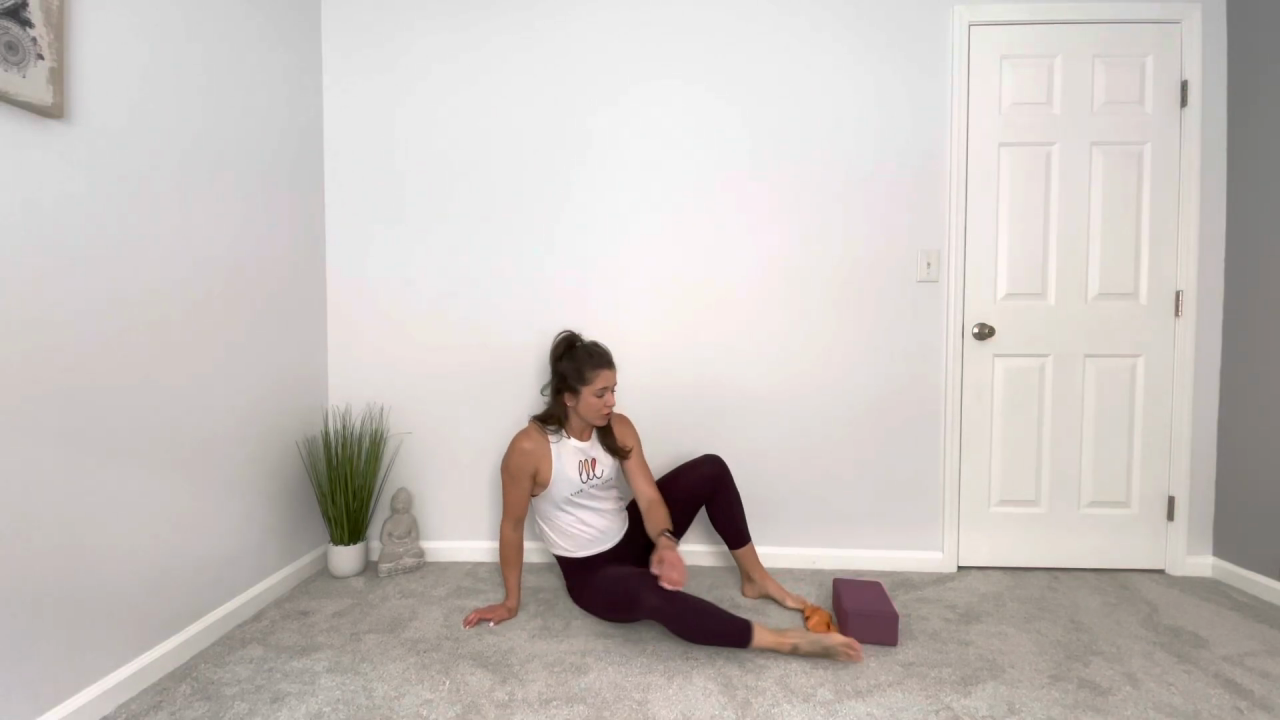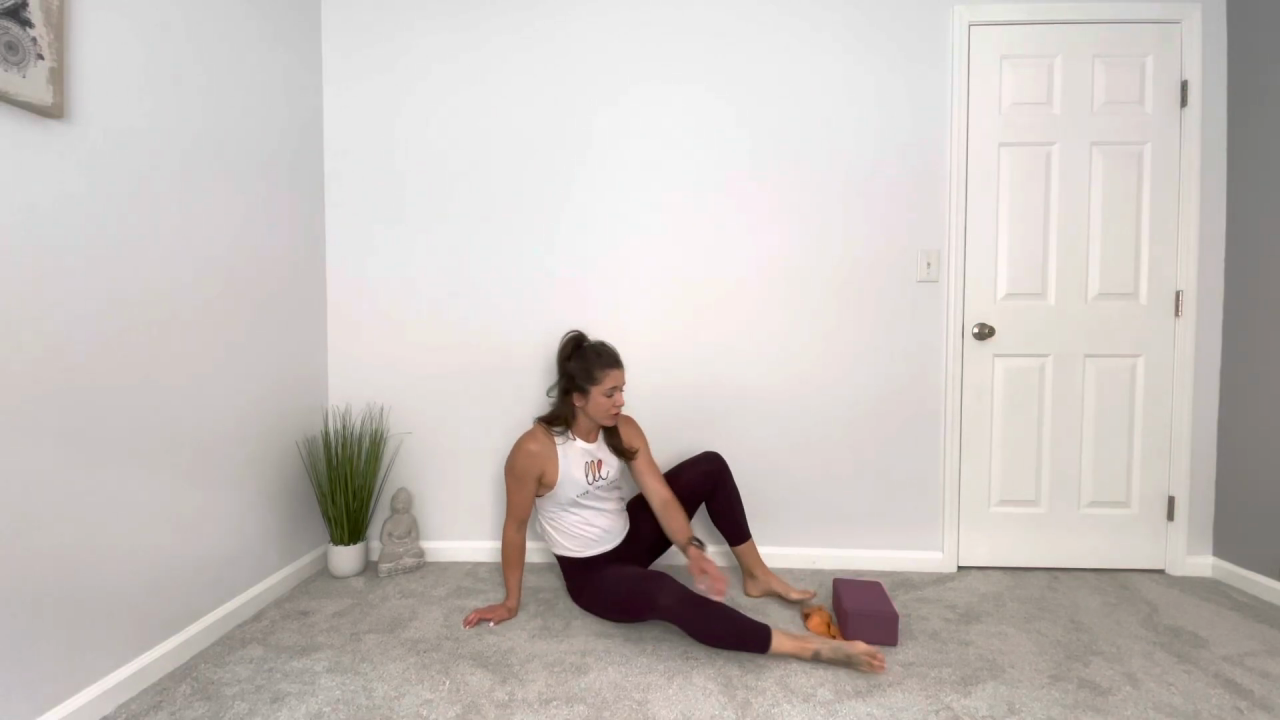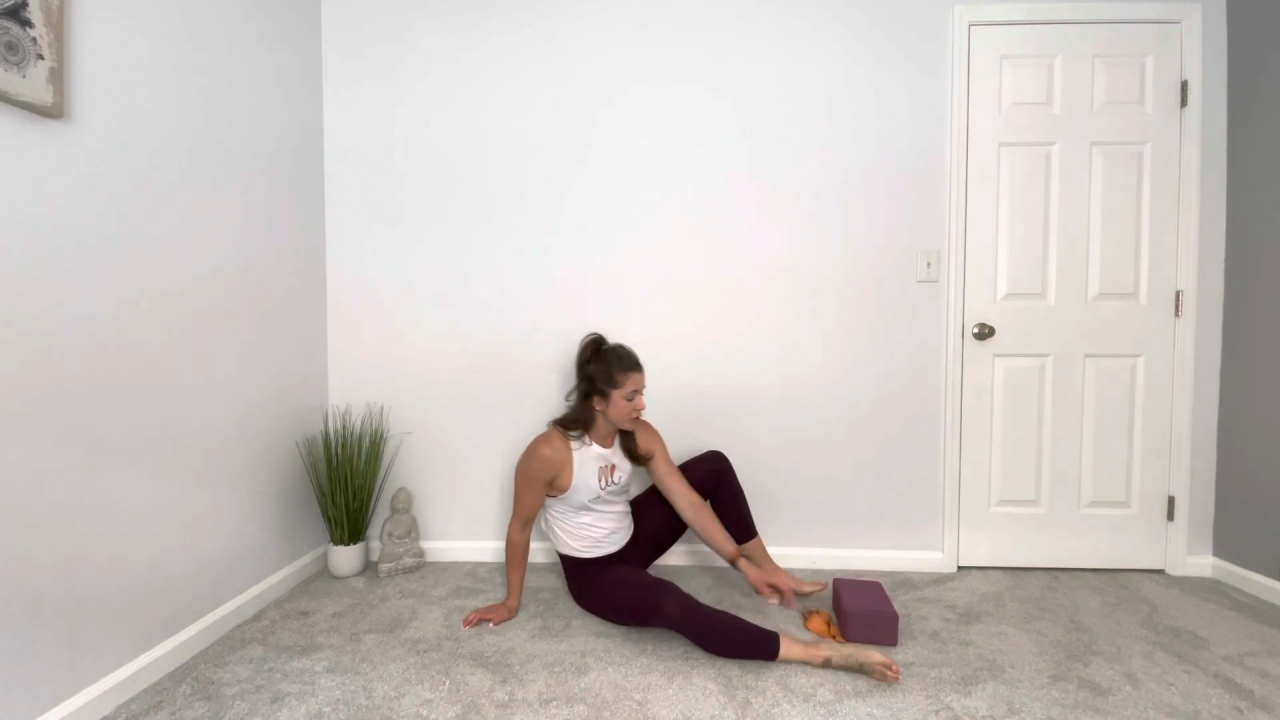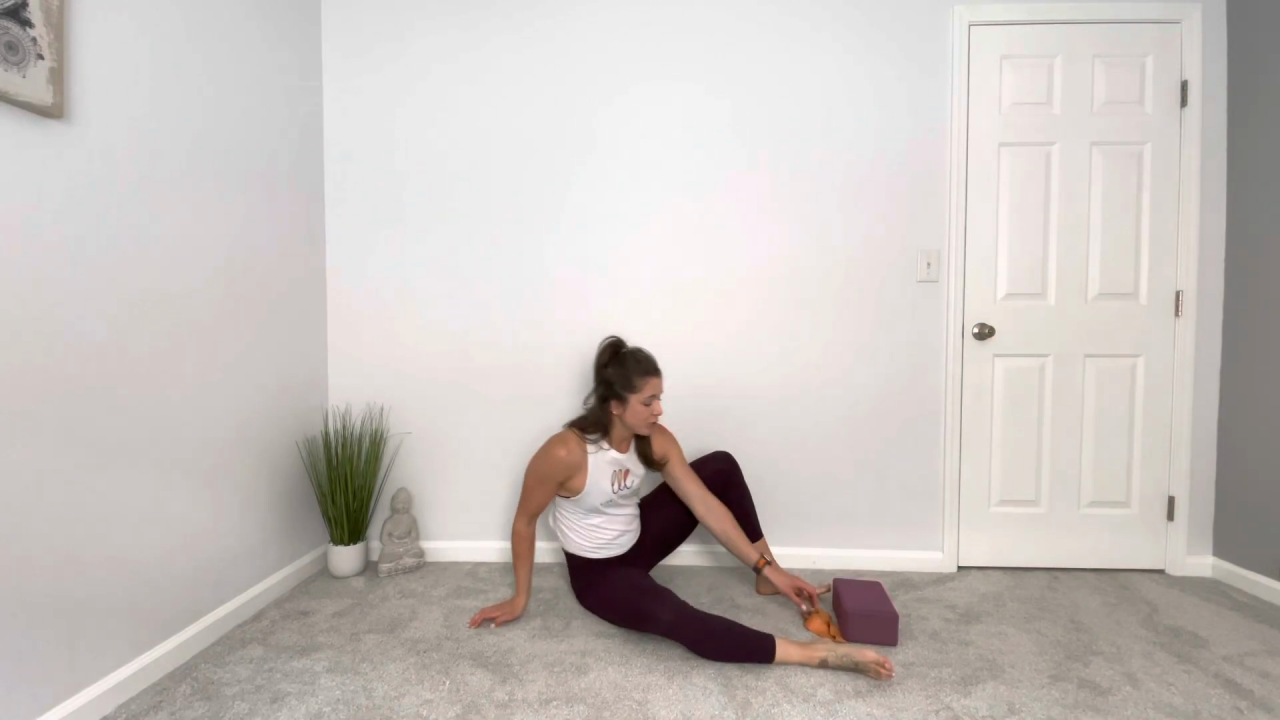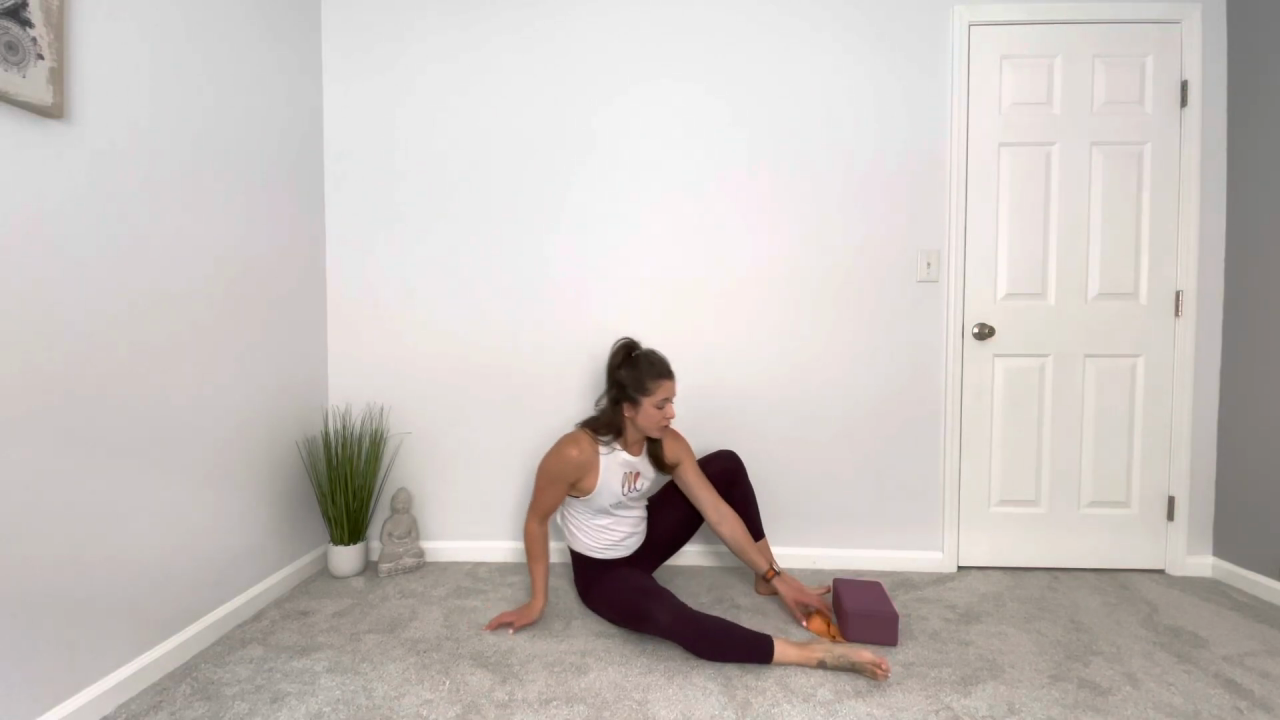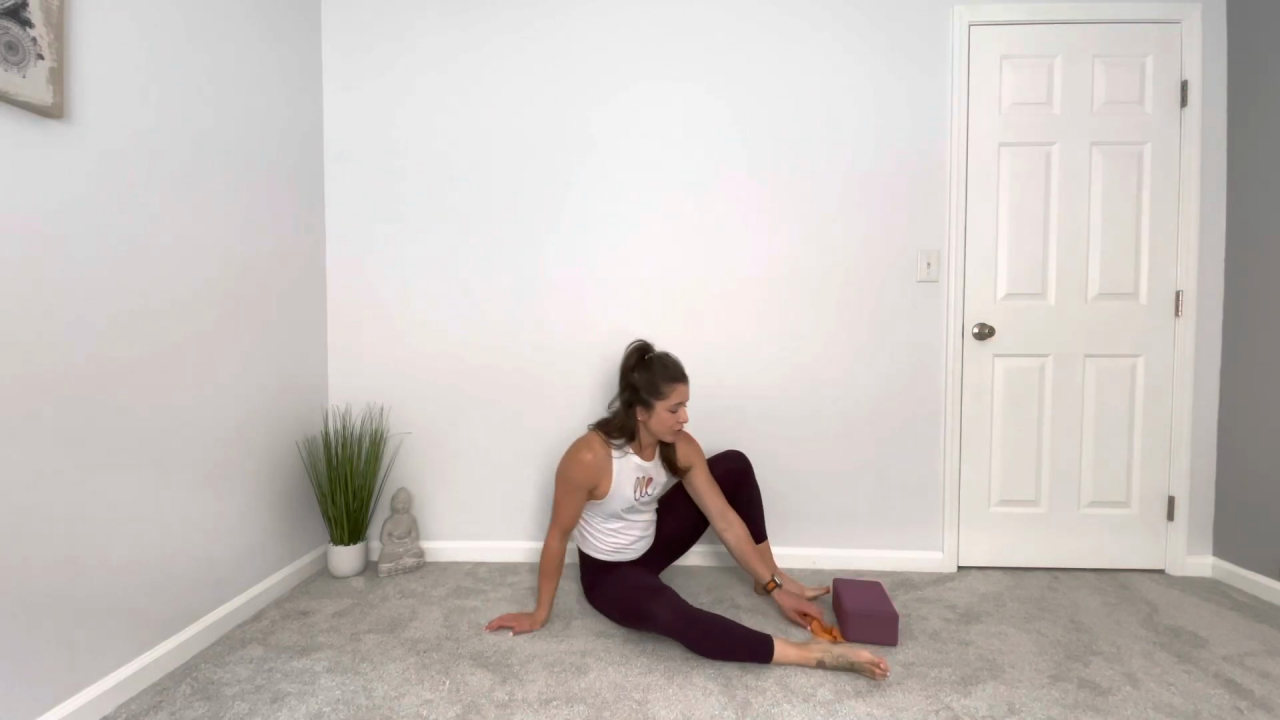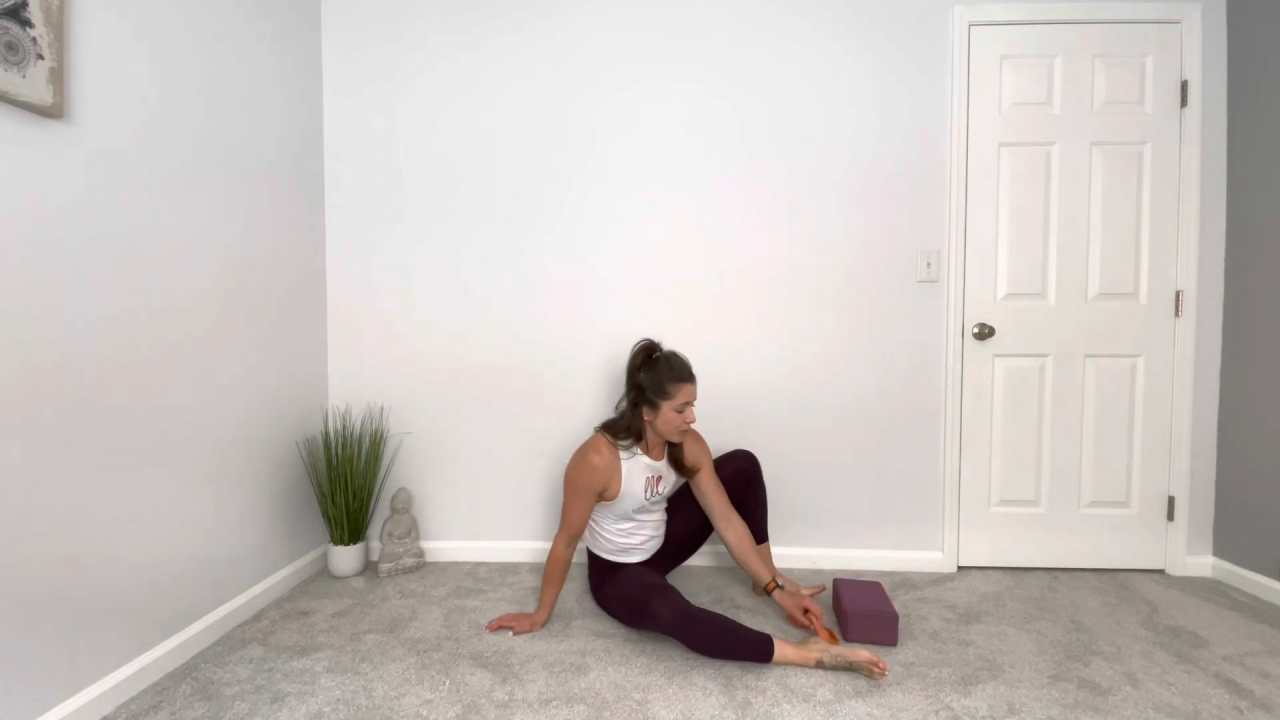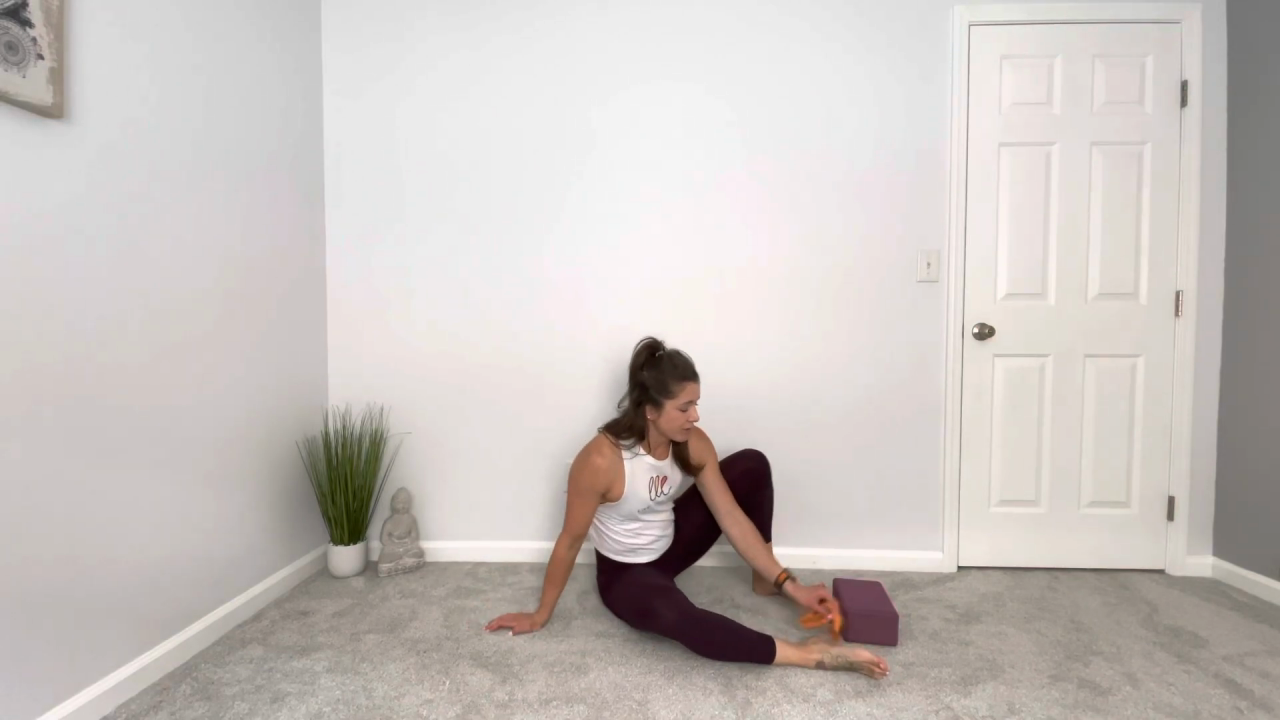
dt=0.1s
person 1, frame 1
left shoulder: (618, 429)
right shoulder: (530, 447)
left elbow: (650, 499)
right elbow: (512, 525)
left wrist: (665, 542)
right wrist: (511, 602)
left hip: (630, 541)
right hip: (591, 575)
left knee: (710, 468)
right knee: (653, 594)
left ankle: (756, 580)
right ankle: (781, 640)
person 1, frame 2
left shoulder: (624, 431)
right shoulder: (536, 450)
left elbow: (662, 499)
right elbow: (515, 527)
left wrist: (693, 550)
right wrist: (511, 602)
left hip: (628, 539)
right hip: (591, 574)
left knee: (710, 466)
right knee: (669, 595)
left ankle: (758, 578)
right ankle: (805, 646)
person 1, frame 3
left shoulder: (639, 435)
right shoulder: (549, 452)
left elbow: (686, 502)
right elbow: (520, 526)
left wrist: (742, 564)
right wrist: (512, 602)
left hip: (630, 539)
right hip: (593, 576)
left knee: (713, 465)
right knee: (674, 605)
left ankle: (770, 573)
right ankle: (815, 652)
person 1, frame 4
left shoulder: (656, 441)
right shoulder: (565, 453)
left elbow: (709, 508)
right elbow: (524, 521)
left wrist: (768, 569)
right wrist: (520, 598)
left hip: (637, 540)
right hip: (597, 573)
left knee: (722, 467)
right knee: (671, 615)
left ankle: (764, 579)
right ankle: (809, 653)
person 1, frame 5
left shoulder: (667, 444)
right shoulder: (576, 453)
left elbow: (719, 514)
right elbow: (536, 520)
left wrist: (777, 577)
right wrist: (537, 601)
left hip: (644, 541)
right hip: (601, 574)
left knee: (726, 465)
right knee: (669, 615)
left ankle: (767, 584)
right ankle: (806, 654)
person 1, frame 6
left shoulder: (681, 447)
right shoulder: (590, 457)
left elbow: (726, 520)
right elbow: (558, 535)
left wrist: (774, 589)
right wrist: (540, 613)
left hip: (654, 542)
right hip: (609, 574)
left knee: (734, 465)
right knee: (669, 612)
left ankle: (773, 574)
right ankle: (805, 654)
person 1, frame 7
left shoulder: (688, 446)
right shoulder: (598, 459)
left elbow: (728, 523)
right elbow: (566, 539)
left wrist: (775, 590)
right wrist: (541, 614)
left hip: (662, 543)
right hip: (616, 574)
left knee: (742, 465)
right knee: (671, 611)
left ankle: (772, 575)
right ankle: (805, 654)
person 1, frame 8
left shoulder: (693, 443)
right shoulder: (601, 460)
left elbow: (734, 520)
right elbow: (570, 541)
left wrist: (787, 581)
right wrist: (540, 615)
left hip: (672, 544)
right hip: (627, 576)
left knee: (752, 463)
right knee: (672, 613)
left ankle: (765, 580)
right ankle: (804, 655)
